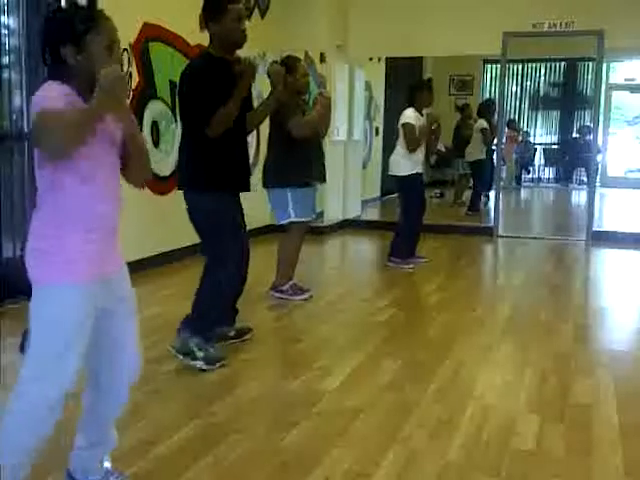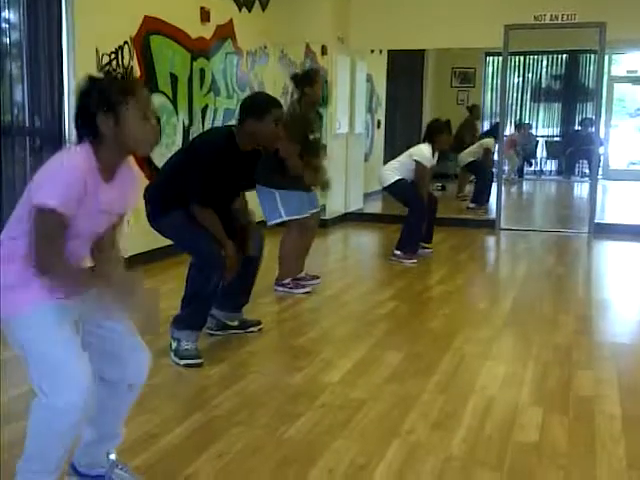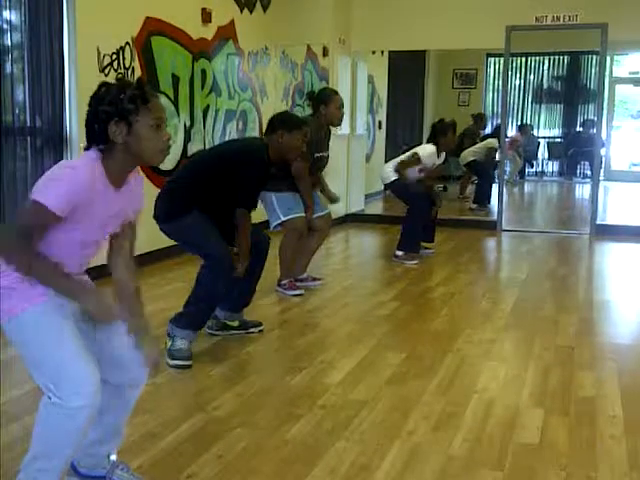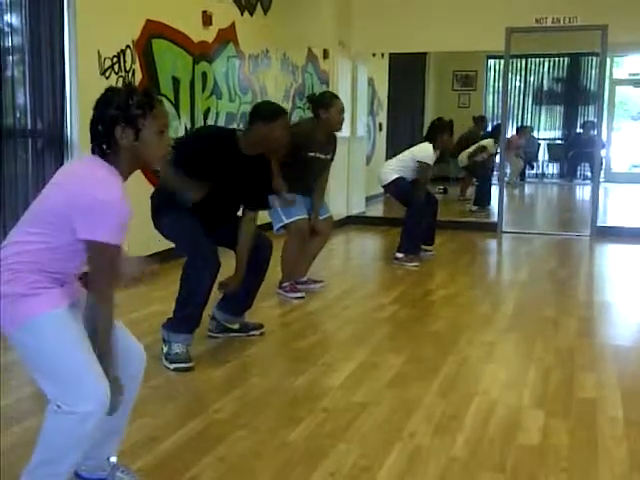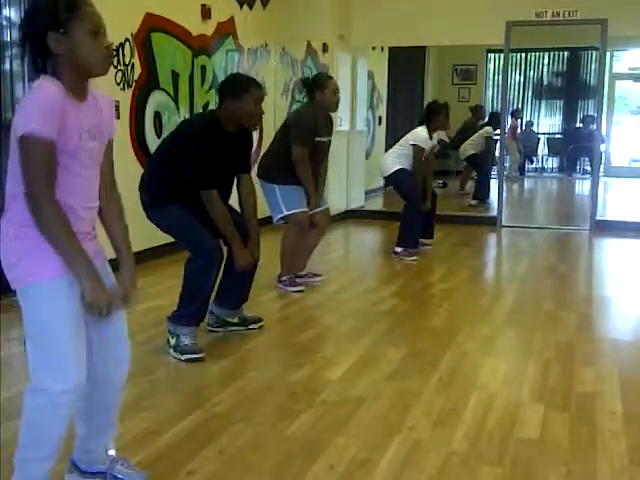
dt=1s
person 1, frame 1
left shoulder: (107, 108)
right shoulder: (56, 98)
left elbow: (140, 176)
right elbow: (52, 142)
left wrist: (124, 115)
right wrist: (102, 103)
left hip: (107, 263)
right hip: (64, 267)
left knee: (120, 369)
right knee: (48, 382)
person 1, frame 2
left shoulder: (127, 175)
right shoulder: (70, 172)
left elbow: (103, 250)
right elbow: (45, 260)
left wrist: (128, 290)
right wrist: (112, 292)
left hip: (73, 287)
left knee: (131, 362)
right knee: (72, 388)
person 1, frame 3
left shoulder: (132, 180)
right shoulder: (76, 178)
left elbow: (121, 258)
left wrist: (141, 330)
right wrist: (82, 295)
left hip: (69, 286)
left knee: (130, 364)
right knee: (79, 388)
person 1, frame 4
left shoulder: (92, 169)
right shoulder: (107, 197)
right elbow: (101, 293)
left wrist: (119, 267)
right wrist: (106, 369)
left hip: (54, 285)
left knee: (130, 359)
right knee: (88, 396)
person 1, frame 5
left shoulder: (100, 104)
right shoulder: (43, 100)
left elbow: (106, 190)
right elbow: (40, 200)
left wrist: (125, 264)
right wrist: (87, 278)
left hip: (83, 247)
right hip: (40, 252)
left knee: (112, 356)
right knee: (62, 378)
person 2, frame 1
left shoulder: (233, 68)
right shoulder: (200, 71)
left elbow: (243, 126)
right elbow: (212, 128)
left wrist: (275, 93)
right wrist: (242, 89)
left hip: (226, 179)
right hip: (204, 182)
left knee: (237, 252)
right knee: (225, 256)
left ankle: (221, 323)
right ankle: (193, 336)
person 2, frame 2
left shoulder: (251, 152)
right shoulder: (213, 148)
left elbow: (237, 196)
right elbow: (200, 208)
left wrist: (249, 229)
right wrist: (228, 246)
left hip: (210, 204)
right hip: (168, 206)
left knee: (252, 242)
right knee: (210, 256)
left ankle: (224, 315)
right ankle: (183, 334)
person 2, frame 3
left shoulder: (256, 152)
right shoulder: (256, 158)
left elbow: (237, 204)
right elbow: (242, 213)
right wrist: (242, 257)
left hip: (204, 206)
right hip: (177, 208)
left knee: (259, 242)
right knee: (221, 259)
left ankle: (226, 315)
right ankle: (181, 334)
person 2, frame 4
left shoulder: (261, 166)
right shoulder: (211, 140)
left elbow: (249, 216)
left wrist: (240, 271)
right wrist: (185, 186)
left hip: (217, 214)
right hip: (175, 208)
left knee: (261, 247)
right knee: (205, 257)
left ankle: (227, 318)
right ankle: (177, 336)
person 2, frame 5
left shoulder: (241, 134)
right shoulder: (200, 134)
left elbow: (245, 183)
right elbow: (210, 197)
left wrist: (251, 238)
right wrist: (236, 247)
left hip: (200, 196)
right hip: (163, 196)
left knee: (248, 241)
right knee: (207, 250)
left ankle: (225, 312)
right ankle: (181, 329)
person 3, frame 1
left shoulder: (300, 102)
right shoulder: (284, 103)
left elbow: (319, 134)
right elbow: (300, 129)
left wrist: (325, 108)
right wrist: (319, 109)
left hip: (303, 177)
right hip: (287, 178)
left knee: (299, 229)
right knee: (295, 228)
left ankle: (288, 281)
right ankle: (280, 285)
person 3, frame 2
left shoulder: (315, 115)
right shoulder: (297, 116)
left elbow: (313, 151)
right elbow: (288, 155)
left wrist: (320, 173)
right wrist: (311, 178)
left hip: (297, 179)
right hip: (278, 179)
left knee: (312, 221)
right knee: (296, 225)
left ankle: (297, 273)
right ankle: (283, 279)
person 3, frame 3
left shoulder: (324, 132)
right shoulder: (307, 131)
right elbow: (299, 172)
left wrist: (325, 190)
right wrist: (310, 205)
left hip: (298, 184)
right hip: (276, 183)
left knee: (322, 223)
right knee: (297, 226)
left ankle: (299, 274)
right ankle: (284, 280)
person 3, frame 4
left shoulder: (330, 139)
right shoulder: (301, 132)
left elbow: (323, 175)
left wrist: (316, 209)
right wrist: (282, 192)
left hip: (305, 189)
right hip: (283, 188)
left knee: (323, 227)
right knee: (299, 229)
left ankle: (300, 277)
right ankle: (285, 282)
person 3, frame 5
left shoulder: (326, 120)
right shoulder: (304, 118)
left elbow: (322, 159)
right elbow: (300, 160)
left wrist: (319, 194)
right wrist: (312, 194)
left hip: (301, 177)
right hip: (277, 175)
left knee: (321, 219)
right knee: (299, 220)
left ankle: (299, 270)
right ankle: (284, 276)
person 4, frame 1
left shoulder: (422, 116)
right shoulder: (409, 115)
left elbow: (426, 147)
right elbow: (411, 146)
left wrist: (432, 129)
right wrist: (427, 128)
left hip: (415, 169)
right hip: (405, 169)
left knee: (418, 209)
right knee: (410, 211)
left ankle: (408, 253)
right ankle: (396, 256)
person 4, frame 2
left shoulder: (433, 152)
right shoulder: (424, 153)
left elbow: (425, 184)
right elbow: (421, 185)
left wrist: (428, 203)
right wrist: (424, 208)
left hip: (403, 178)
right hip: (391, 177)
left knee: (431, 202)
right knee: (418, 206)
left ankle: (419, 242)
right ankle: (401, 251)
person 4, frame 3
left shoulder: (441, 154)
right shoulder: (429, 151)
left elbow: (428, 178)
right elbow: (399, 167)
left wrist: (436, 199)
right wrist: (411, 186)
right hip: (393, 174)
left knee: (430, 202)
right knee: (419, 204)
left ankle: (422, 243)
right ankle: (403, 251)
person 4, frame 4
left shoulder: (433, 149)
right shoulder: (428, 151)
left elbow: (422, 180)
right elbow: (421, 179)
right wrist: (423, 210)
left hip: (404, 176)
right hip: (391, 176)
left knee: (431, 202)
right knee: (418, 205)
left ankle: (423, 244)
right ankle: (403, 253)
person 4, frame 5
left shoulder: (432, 136)
right shoulder: (421, 135)
left elbow: (428, 168)
right elbow: (417, 169)
left wrist: (428, 196)
right wrist: (420, 197)
left hip: (405, 167)
right hip: (393, 167)
left knee: (430, 197)
right knee: (416, 201)
left ankle: (422, 238)
right ankle: (402, 247)
